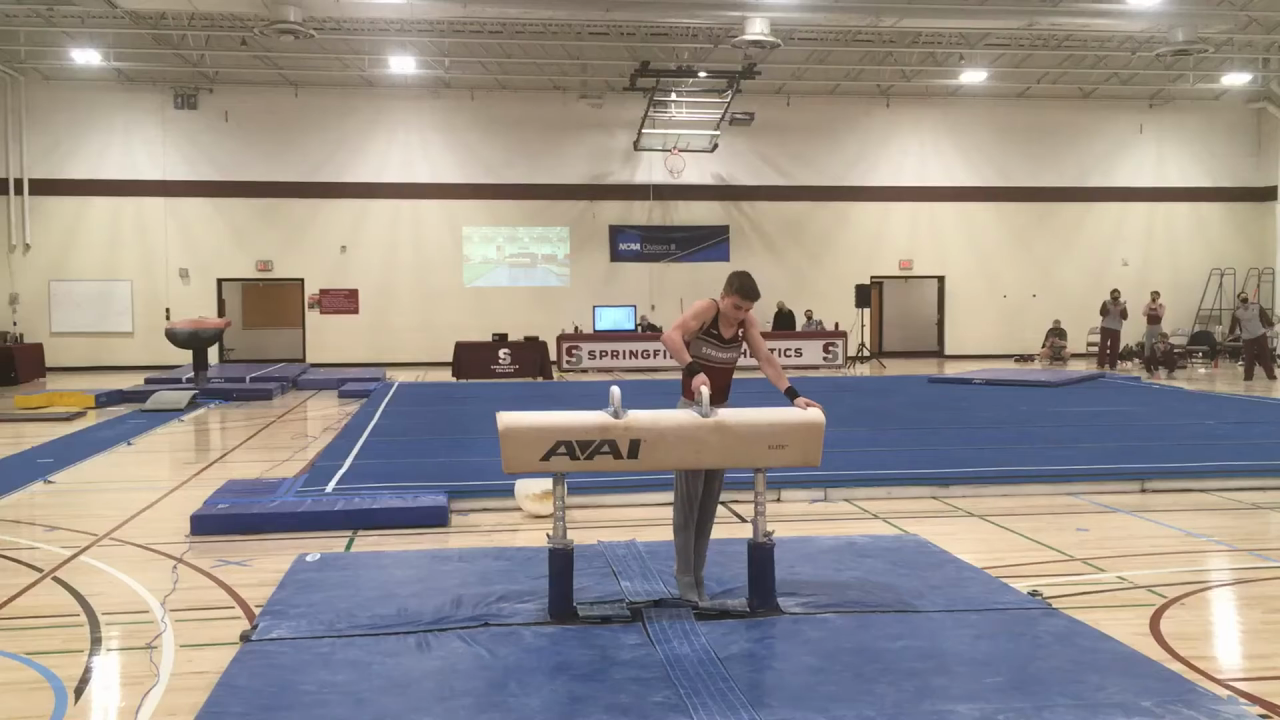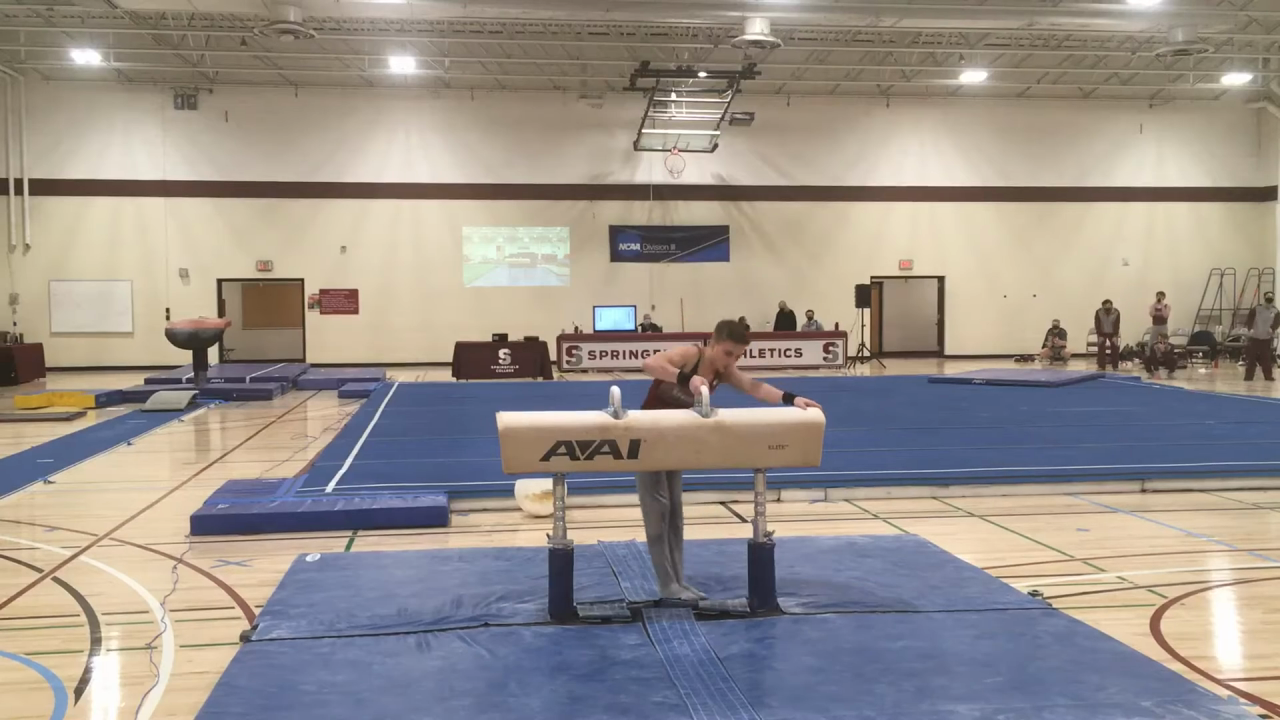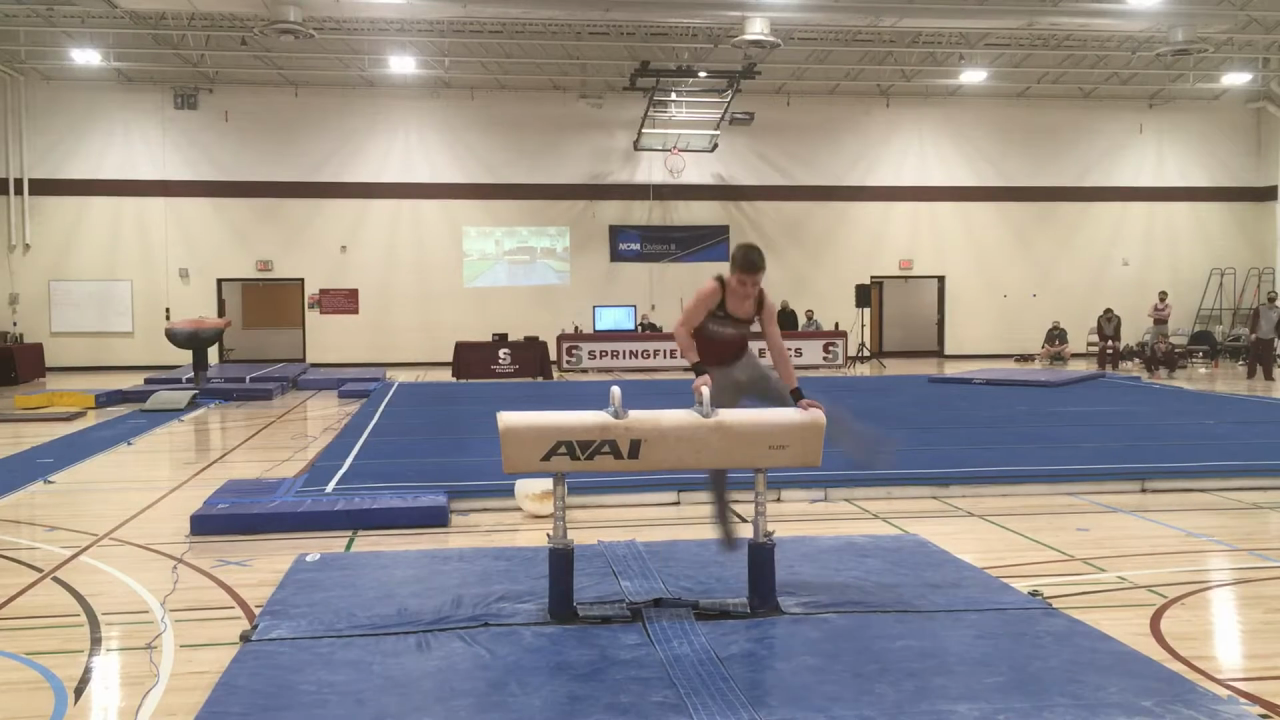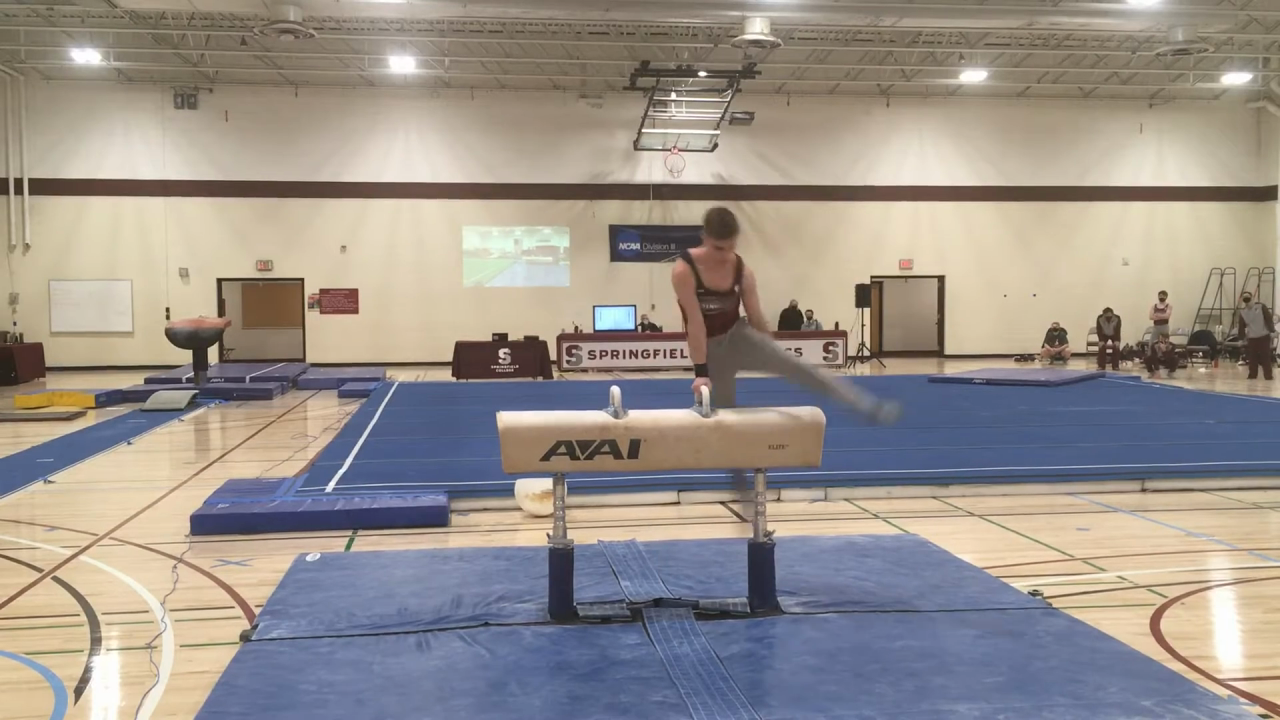
dt=0.7s
person 1, frame 1
left shoulder: (747, 322)
right shoulder: (705, 309)
left elbow: (766, 360)
right elbow: (670, 336)
left wrist: (792, 395)
right wrist: (693, 371)
left hip: (721, 412)
right hip: (692, 410)
left knee: (710, 499)
right knee: (689, 497)
left ankle: (697, 576)
right ankle: (685, 577)
person 1, frame 2
left shoulder: (723, 370)
right shoulder: (689, 354)
left elbow: (753, 386)
right elbow: (650, 364)
left wrist: (790, 399)
right wrist: (687, 379)
left knee: (674, 505)
right knee: (657, 503)
left ankle: (677, 579)
right ankle: (668, 584)
person 1, frame 3
left shoulder: (762, 301)
right shoulder: (709, 291)
left elbow: (778, 350)
right elbow: (682, 330)
left wrist: (797, 396)
right wrist: (698, 372)
left hip: (746, 366)
right hip: (715, 377)
right ankle: (722, 517)
person 1, frame 4
left shoulder: (742, 271)
right shoulder: (684, 271)
left elbow: (756, 317)
right elbow: (695, 327)
left wrist: (772, 350)
right wrist: (700, 373)
left hip: (739, 337)
right hip: (709, 350)
left knee: (795, 367)
left ankle: (869, 407)
